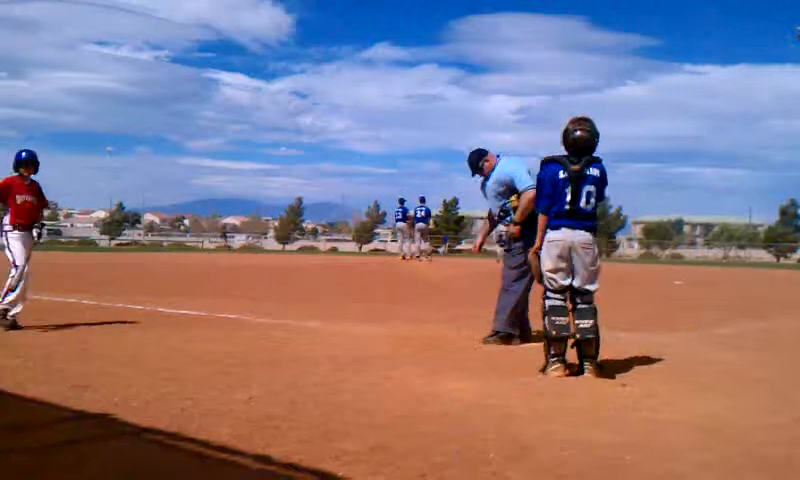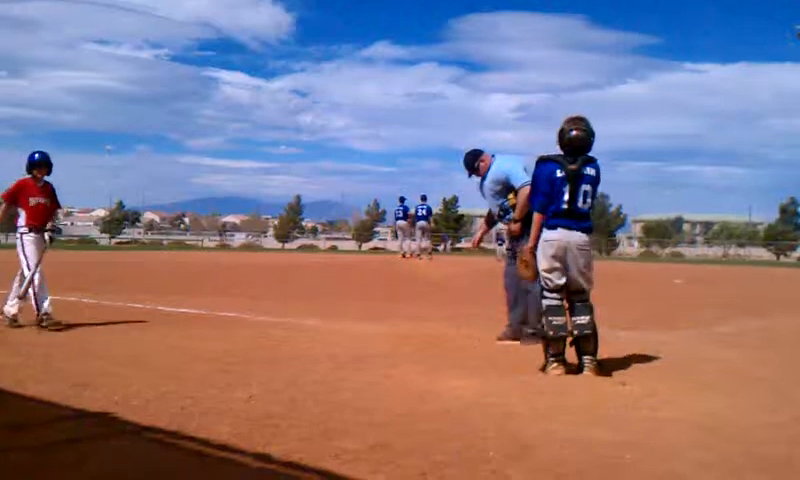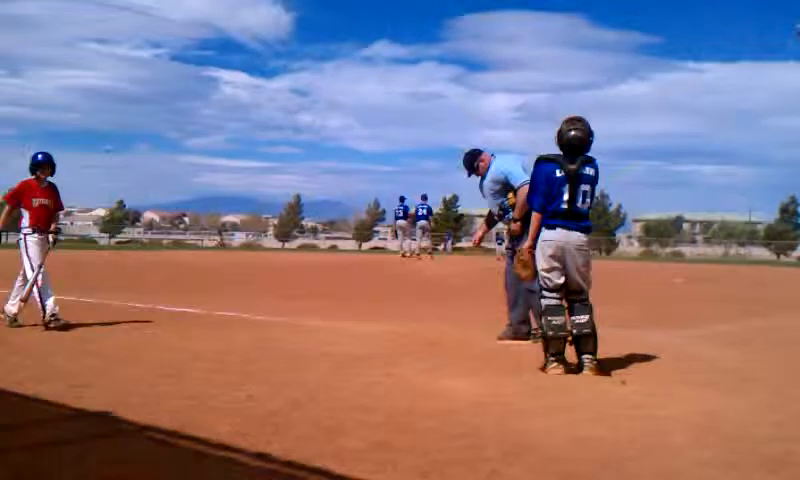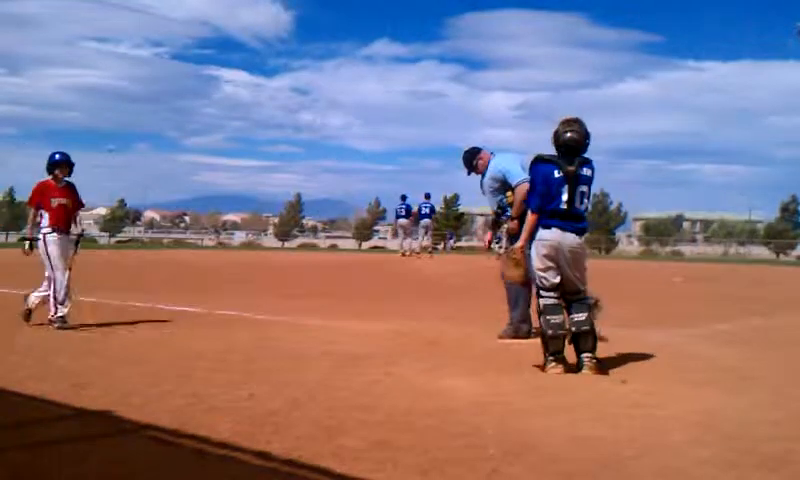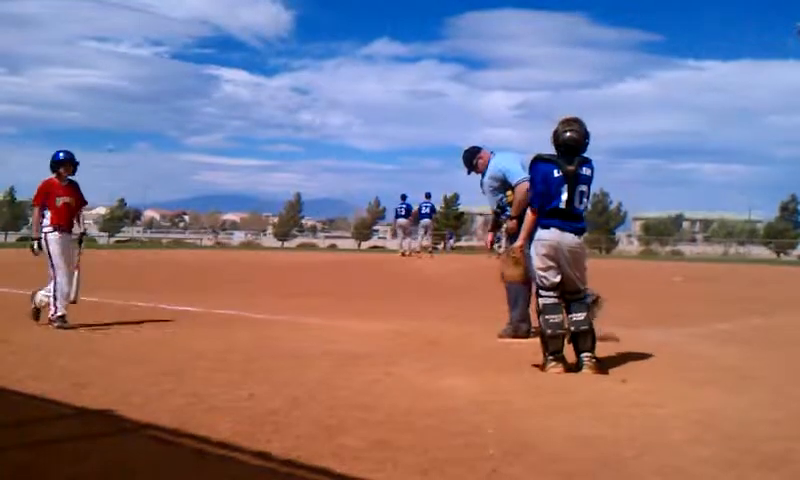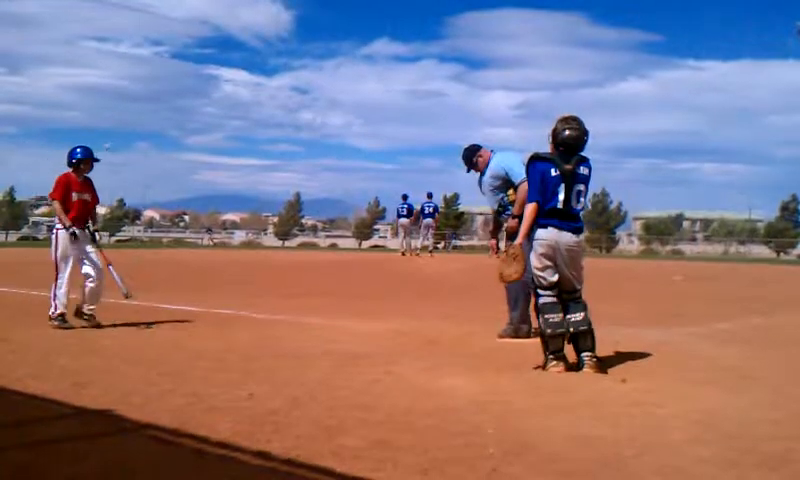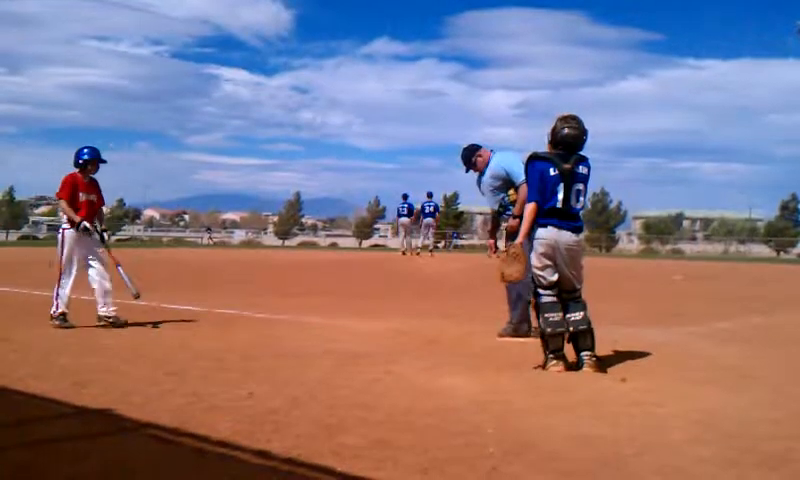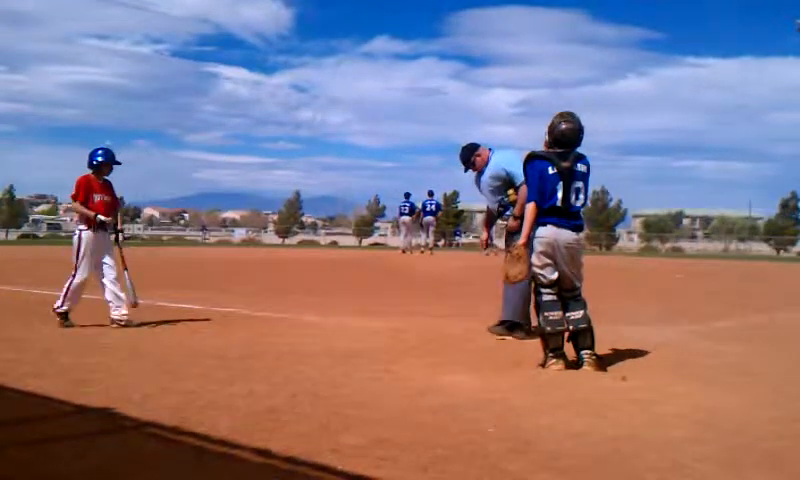
dt=0.1s
person 1, frame 1
left shoulder: (551, 167)
right shoulder: (598, 168)
left elbow: (545, 210)
left wrist: (538, 242)
left hip: (556, 236)
right hip: (586, 237)
left knee: (555, 296)
right knee: (585, 299)
left ankle: (557, 361)
right ankle: (589, 362)
person 1, frame 2
left shoulder: (547, 166)
right shoulder: (593, 168)
left elbow: (540, 208)
left wrist: (532, 241)
left hip: (552, 235)
right hip: (581, 237)
left knee: (552, 295)
right knee: (580, 297)
left ankle: (555, 359)
right ankle: (588, 360)
person 1, frame 3
left shoulder: (546, 166)
right shoulder: (591, 167)
left elbow: (539, 208)
left wrist: (530, 240)
left hip: (551, 236)
right hip: (580, 237)
left knee: (551, 296)
right knee: (579, 297)
left ankle: (555, 359)
right ankle: (588, 358)
person 1, frame 4
left shoulder: (543, 166)
right shoulder: (588, 168)
left elbow: (535, 208)
left wrist: (523, 240)
left hip: (547, 235)
right hip: (575, 238)
left knee: (549, 295)
right knee: (577, 296)
left ankle: (554, 358)
right ankle: (587, 357)
person 1, frame 5
left shoulder: (543, 165)
right shoulder: (587, 167)
left elbow: (535, 206)
left wrist: (521, 239)
left hip: (547, 235)
right hip: (574, 238)
left knee: (548, 295)
right knee: (576, 296)
left ankle: (554, 358)
right ankle: (587, 356)
person 1, frame 6
left shoulder: (540, 164)
right shoulder: (585, 166)
left elbow: (533, 203)
left wrist: (521, 237)
left hip: (544, 235)
right hip: (572, 237)
left knee: (546, 294)
right knee: (573, 295)
left ankle: (555, 357)
right ankle: (587, 356)
person 1, frame 7
left shoulder: (539, 163)
right shoulder: (584, 165)
left elbow: (533, 202)
left wrist: (521, 236)
left hip: (544, 234)
right hip: (572, 236)
left knee: (547, 293)
right knee: (573, 294)
left ankle: (555, 356)
right ankle: (587, 355)
person 1, frame 8
left shoulder: (538, 162)
right shoulder: (583, 163)
left elbow: (533, 202)
left wrist: (523, 237)
left hip: (544, 233)
right hip: (571, 235)
left knee: (547, 292)
right knee: (573, 293)
left ankle: (555, 355)
right ankle: (586, 354)
person 2, frame 1
left shoulder: (510, 166)
right shoulder: (489, 180)
left elbow: (531, 194)
right elbow: (495, 211)
left wrist: (516, 223)
right wrist: (483, 235)
left hip: (527, 229)
right hip: (516, 231)
left knee: (515, 281)
right knee: (512, 279)
left ankle: (505, 331)
right ankle: (518, 330)
person 2, frame 2
left shoulder: (506, 165)
right shoulder: (486, 179)
left elbow: (527, 191)
right elbow: (495, 210)
left wrist: (516, 220)
right wrist: (481, 231)
left hip: (528, 226)
right hip: (516, 229)
left knee: (528, 277)
right knee: (513, 278)
left ankle: (533, 330)
right ankle: (519, 328)
person 2, frame 3
left shoulder: (505, 164)
right shoulder: (486, 180)
left elbow: (526, 189)
left wrist: (516, 220)
right wrist: (482, 230)
left hip: (529, 224)
right hip: (516, 229)
left knee: (531, 277)
right knee: (513, 278)
right ankle: (519, 326)
person 2, frame 4
left shoulder: (504, 162)
right shoulder: (487, 177)
left elbow: (524, 188)
left wrist: (515, 218)
right wrist: (491, 231)
right hip: (516, 226)
right ankle: (519, 325)
person 2, frame 5
left shoulder: (504, 161)
right shoulder: (486, 177)
left elbow: (524, 186)
left wrist: (514, 218)
right wrist: (492, 232)
right hip: (514, 225)
right ankle: (519, 324)
person 2, frame 6
left shoulder: (504, 160)
right shoulder: (484, 177)
left elbow: (526, 186)
left wrist: (515, 217)
right wrist: (494, 235)
right hip: (514, 225)
left knee: (528, 273)
right ankle: (519, 324)
person 2, frame 7
left shoulder: (505, 160)
right shoulder: (482, 178)
left elbow: (528, 186)
left wrist: (516, 217)
right wrist: (492, 234)
right hip: (515, 224)
left ankle: (521, 323)
right ankle: (520, 323)
person 2, frame 8
left shoulder: (504, 159)
right shoulder: (481, 176)
left wrist: (516, 217)
right wrist: (486, 230)
left hip: (525, 220)
right hip: (514, 223)
left ankle: (513, 323)
right ankle: (517, 323)
person 3, frame 1
left shoulder: (36, 186)
left elbow: (40, 209)
left wrist: (38, 226)
left hip: (29, 234)
left knee: (18, 273)
right knee: (21, 271)
person 3, frame 2
left shoulder: (49, 188)
right shoulder: (21, 185)
left elbow: (52, 212)
left wrist: (50, 229)
left hip: (40, 235)
right hip: (26, 234)
left knee: (24, 275)
right knee: (35, 273)
right ankle: (43, 314)
person 3, frame 3
left shoulder: (52, 188)
right shoulder: (24, 186)
left elbow: (55, 213)
left wrist: (54, 231)
left hip: (45, 236)
right hip: (30, 235)
left knee: (26, 276)
right knee: (40, 276)
right ankle: (50, 316)
person 3, frame 4
left shoulder: (71, 187)
right shoulder: (42, 186)
left elbow: (74, 212)
right elbow: (33, 212)
left wrist: (77, 230)
right wrist: (29, 238)
left hip: (65, 236)
right hip: (49, 235)
left knee: (53, 276)
right knee: (58, 275)
left ankle: (31, 302)
right ankle: (57, 315)
person 3, frame 5
left shoulder: (74, 186)
right shoulder: (47, 185)
left elbow: (78, 210)
right elbow: (37, 211)
left wrist: (81, 229)
right wrist: (36, 238)
left hip: (68, 235)
right hip: (52, 235)
left knee: (70, 275)
right knee: (60, 274)
left ankle: (40, 298)
right ankle: (56, 315)
person 3, frame 6
left shoulder: (88, 182)
right shoulder: (64, 179)
right elbow: (56, 205)
left wrist: (94, 228)
right wrist: (69, 226)
left hip: (82, 232)
right hip: (64, 231)
left knee: (96, 270)
right knee: (63, 273)
left ankle: (86, 310)
right ankle: (57, 314)
person 3, frame 7
left shoulder: (94, 183)
right shoulder: (70, 179)
left elbow: (98, 207)
right elbow: (63, 205)
left wrist: (102, 227)
right wrist: (81, 221)
left hip: (90, 233)
right hip: (71, 231)
left knee: (100, 271)
right knee: (67, 274)
left ankle: (107, 313)
right ankle: (58, 313)
person 3, frame 8
left shoulder: (108, 185)
right shoulder: (84, 181)
left elbow: (114, 208)
right elbow: (76, 206)
left wrist: (117, 228)
right wrist: (96, 217)
left hip: (103, 233)
right hip: (87, 232)
left knee: (111, 274)
right knee: (81, 274)
left ankle: (119, 315)
right ankle: (61, 309)
